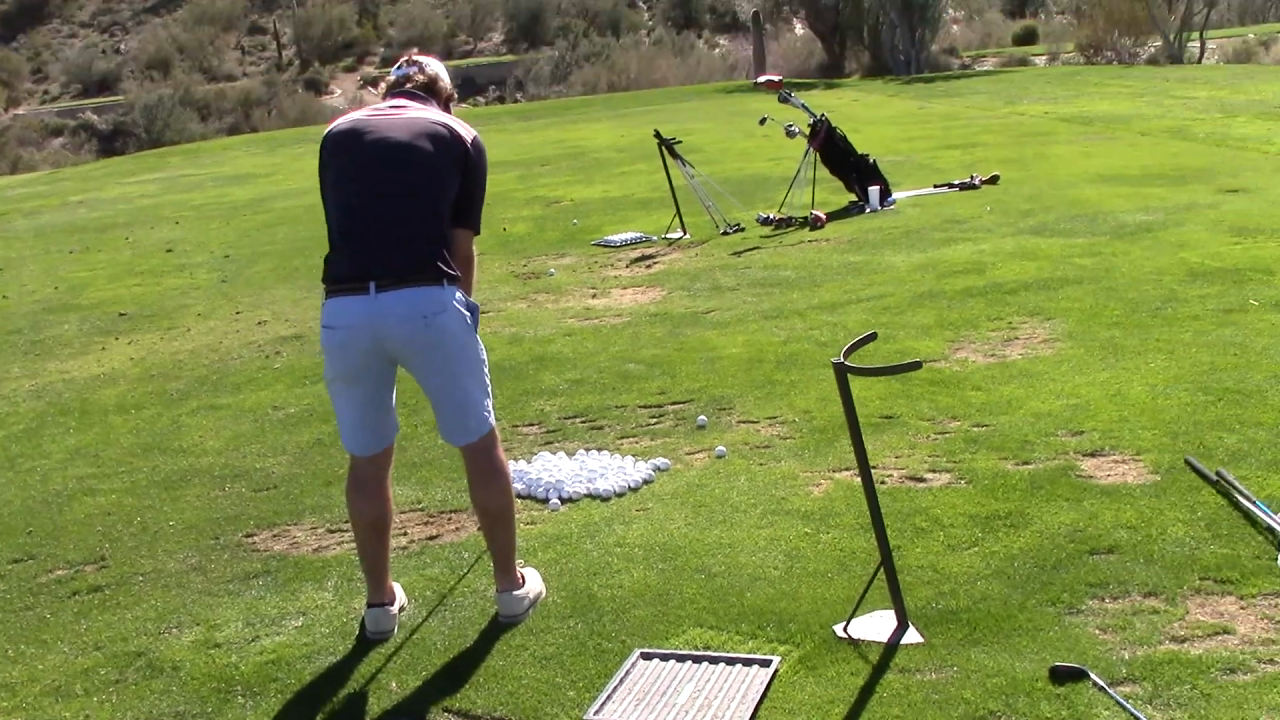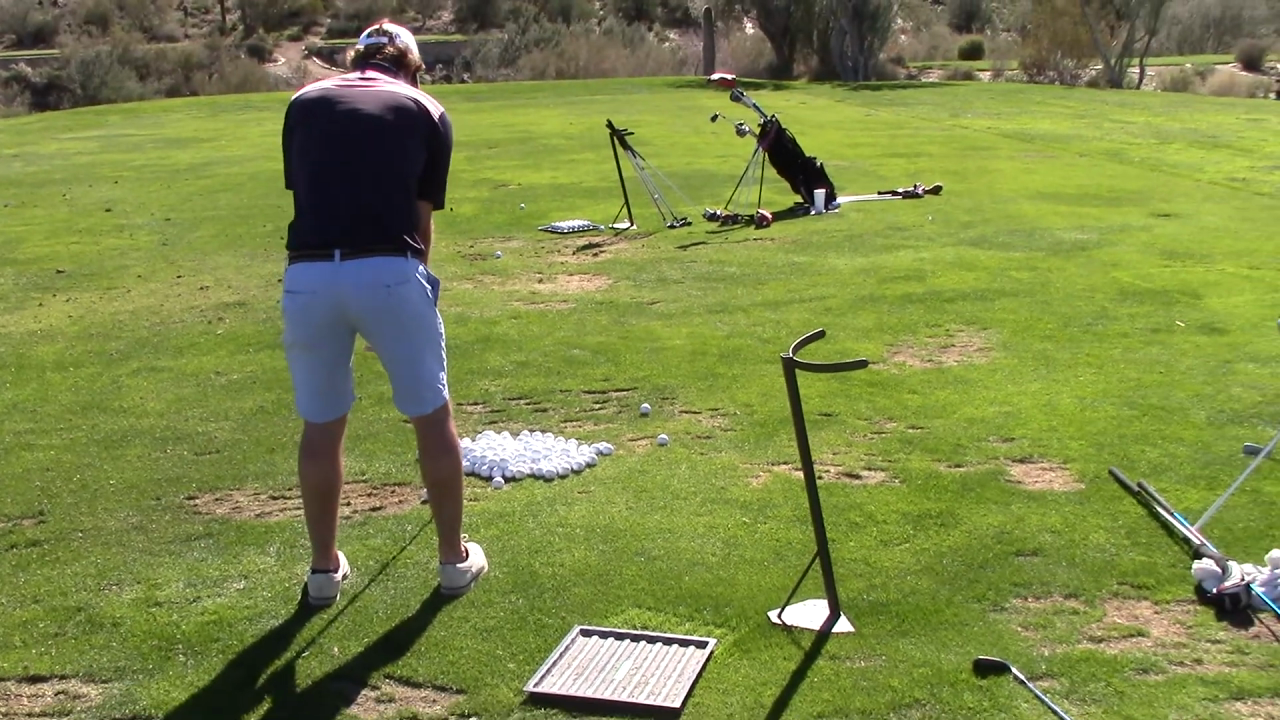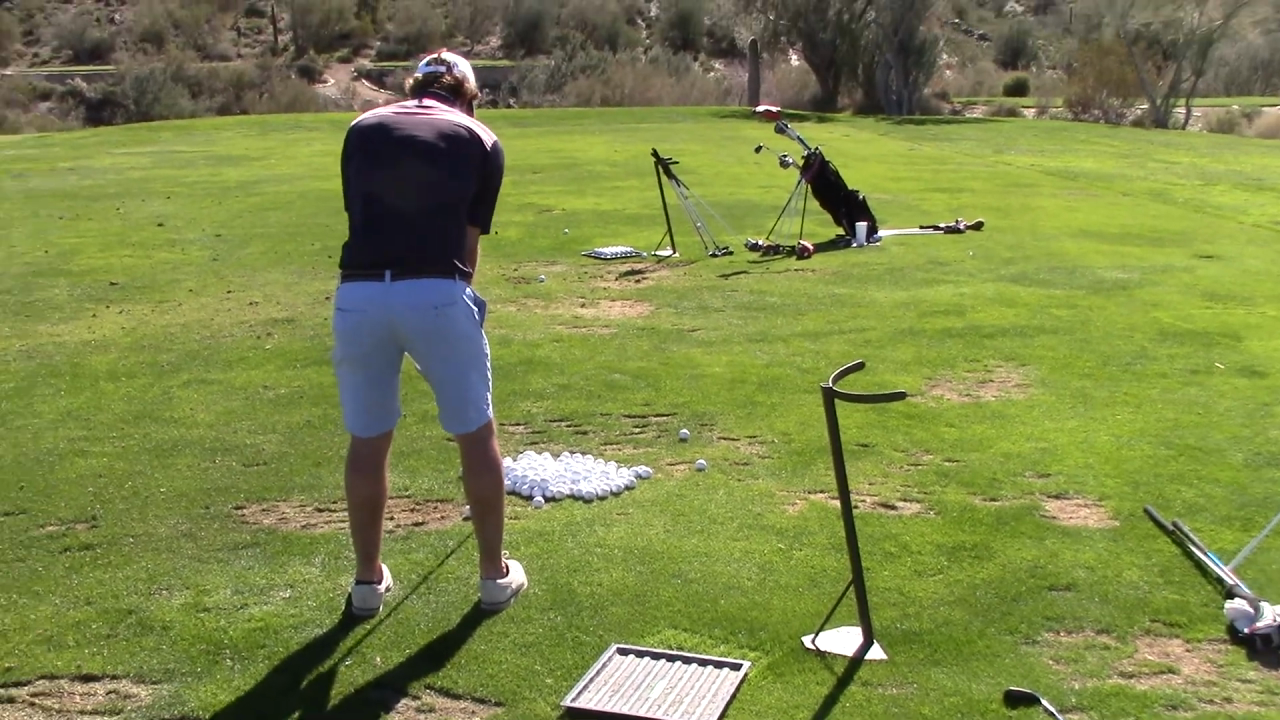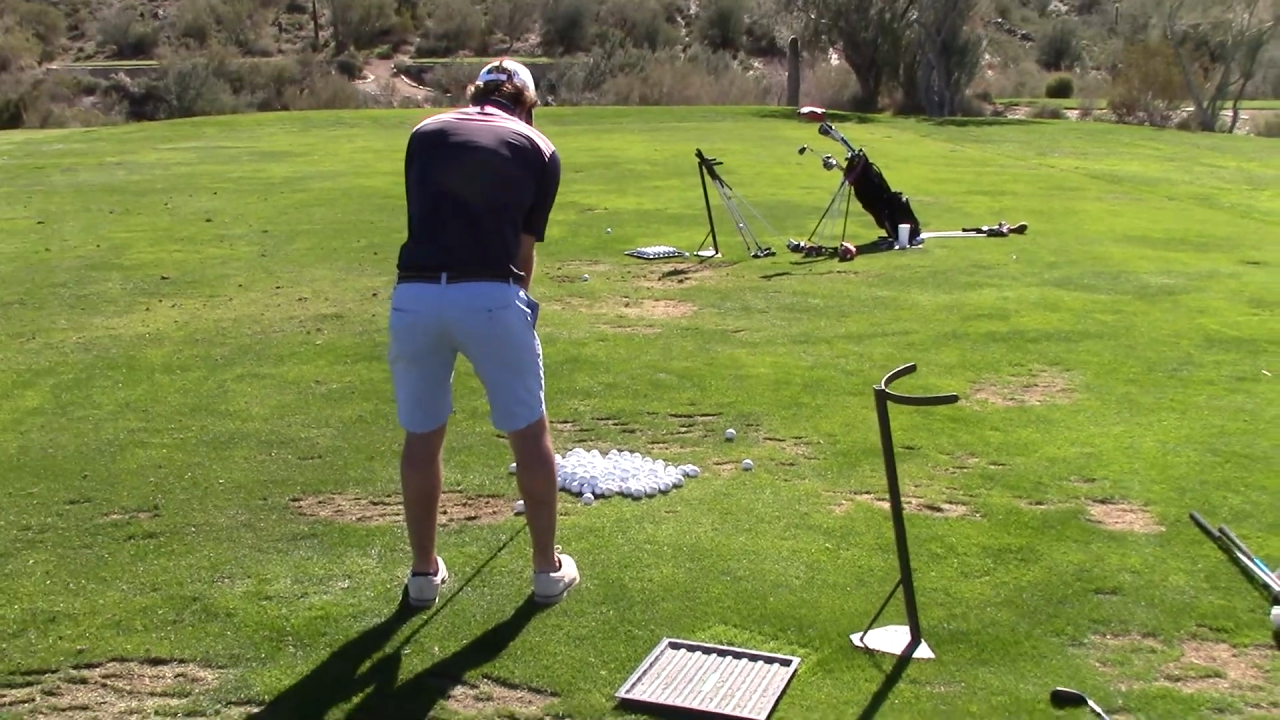
dt=0.3s
person 1, frame 1
left shoulder: (338, 133)
right shoulder: (459, 136)
right elbow: (461, 246)
right wrist: (459, 303)
left hip: (346, 308)
right hip: (427, 301)
left knee: (367, 460)
right knee: (479, 443)
left ankle: (381, 600)
right ankle: (510, 583)
person 1, frame 2
left shoulder: (304, 101)
right shoulder: (427, 111)
left hip: (308, 275)
right hip: (388, 273)
left knee: (320, 426)
right knee: (431, 416)
left ankle: (324, 566)
right ankle: (454, 556)
person 1, frame 3
left shoulder: (363, 127)
right shoulder: (481, 140)
left hip: (360, 293)
right hip: (437, 293)
left knee: (367, 441)
right knee: (476, 435)
left ankle: (368, 578)
right ankle: (494, 573)
person 1, frame 4
left shoulder: (425, 132)
right shoulder: (539, 149)
left hip: (416, 294)
right hip: (490, 296)
left knee: (421, 437)
right knee: (529, 432)
left ankle: (424, 570)
right ankle: (547, 567)
